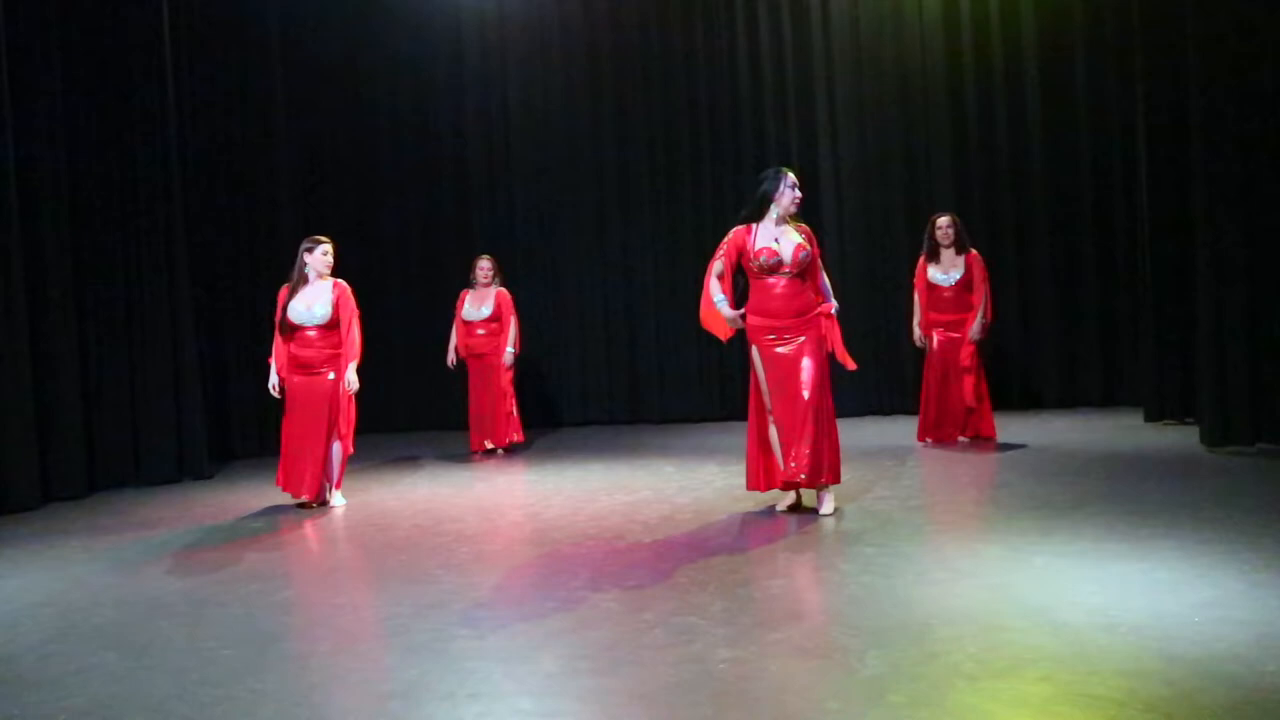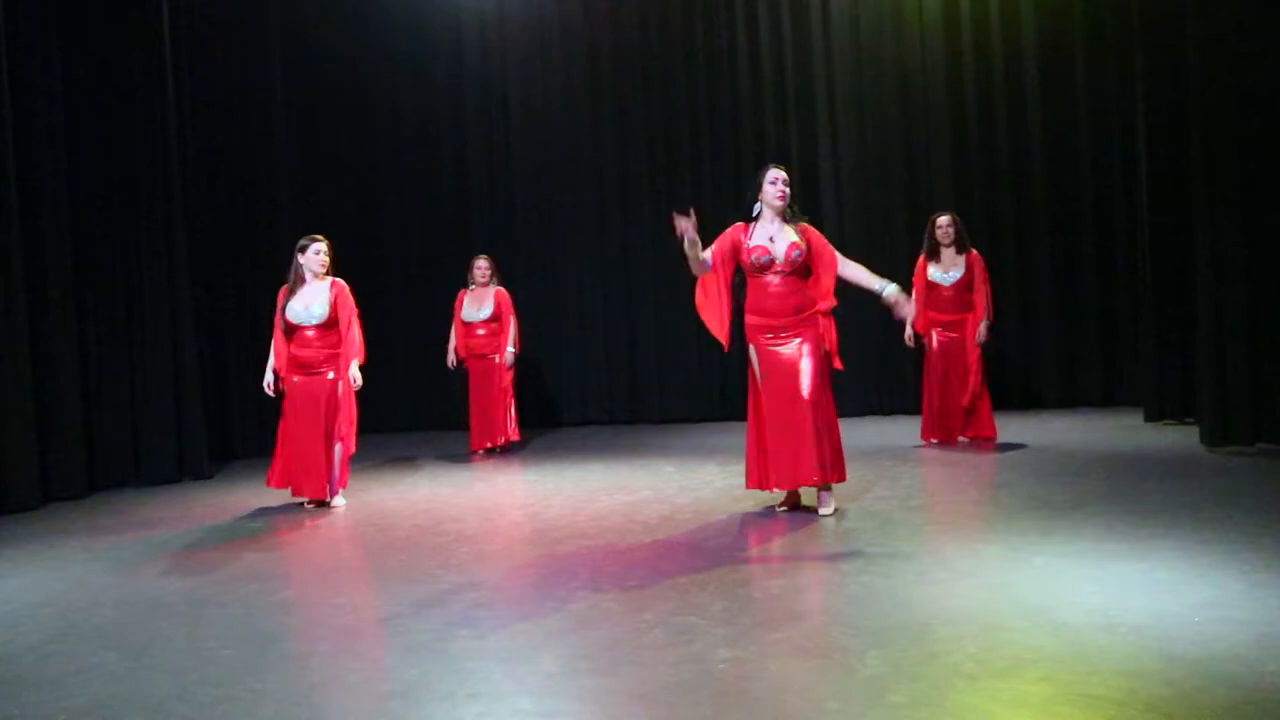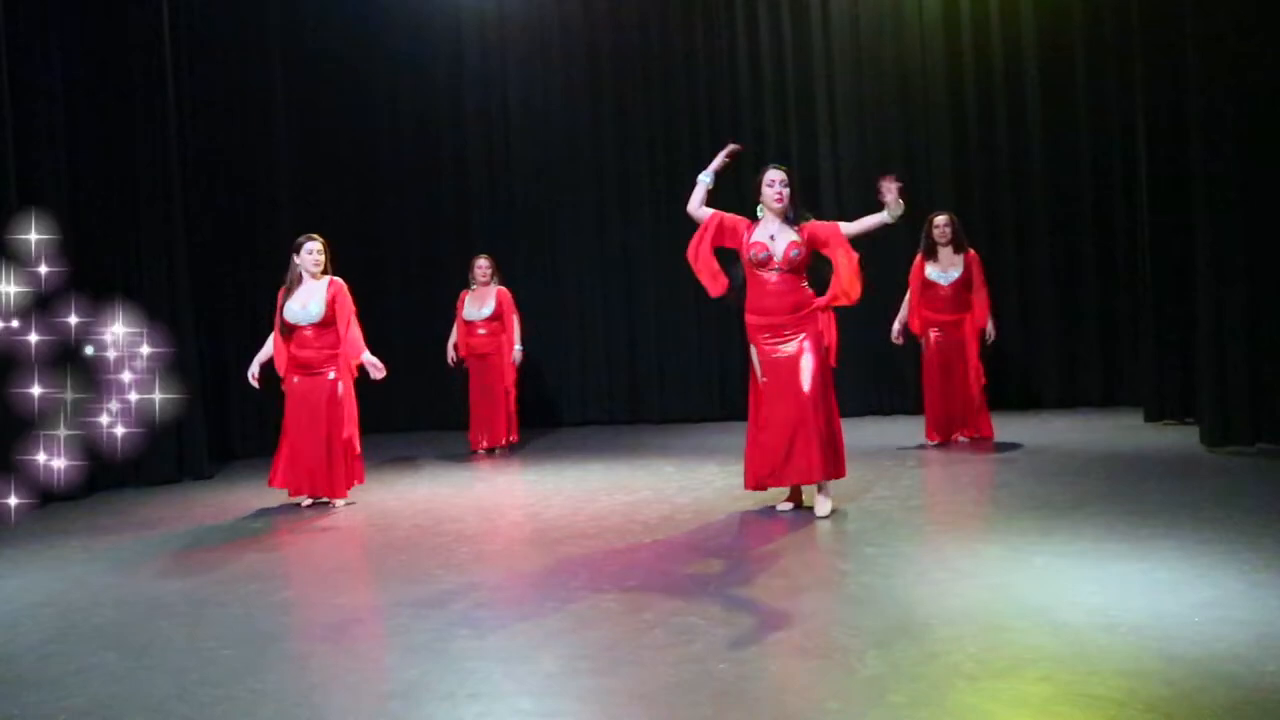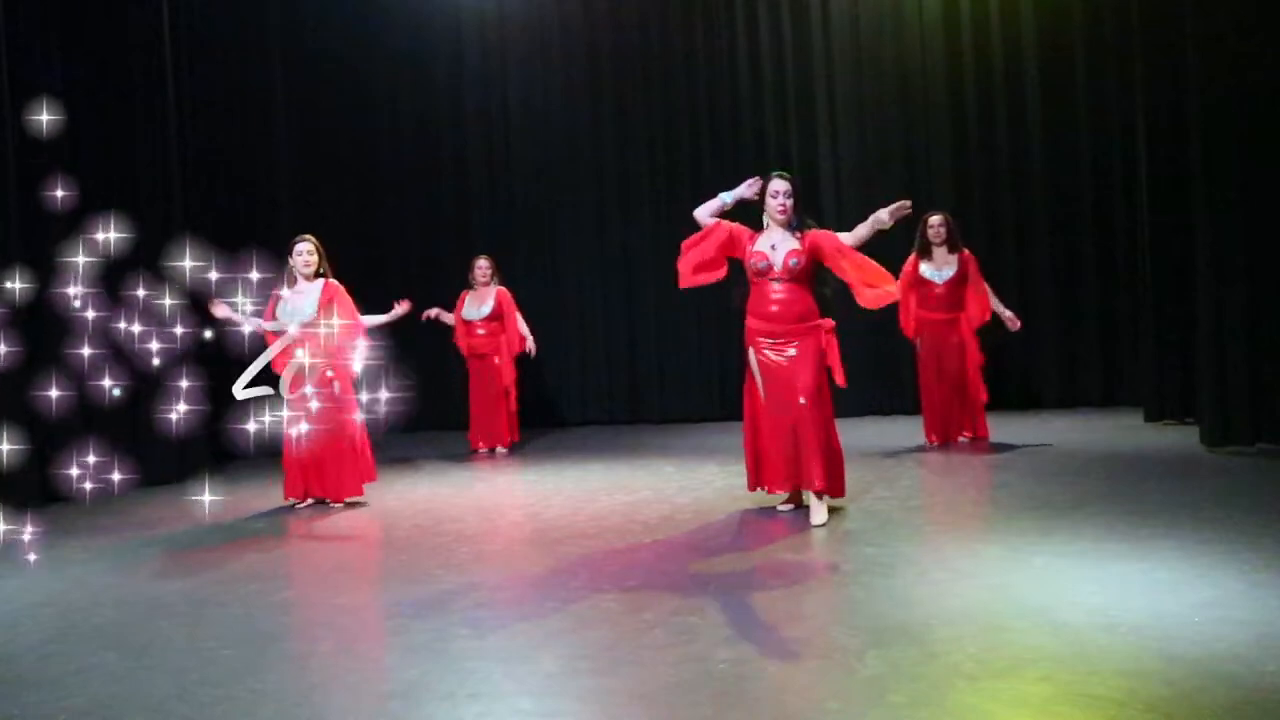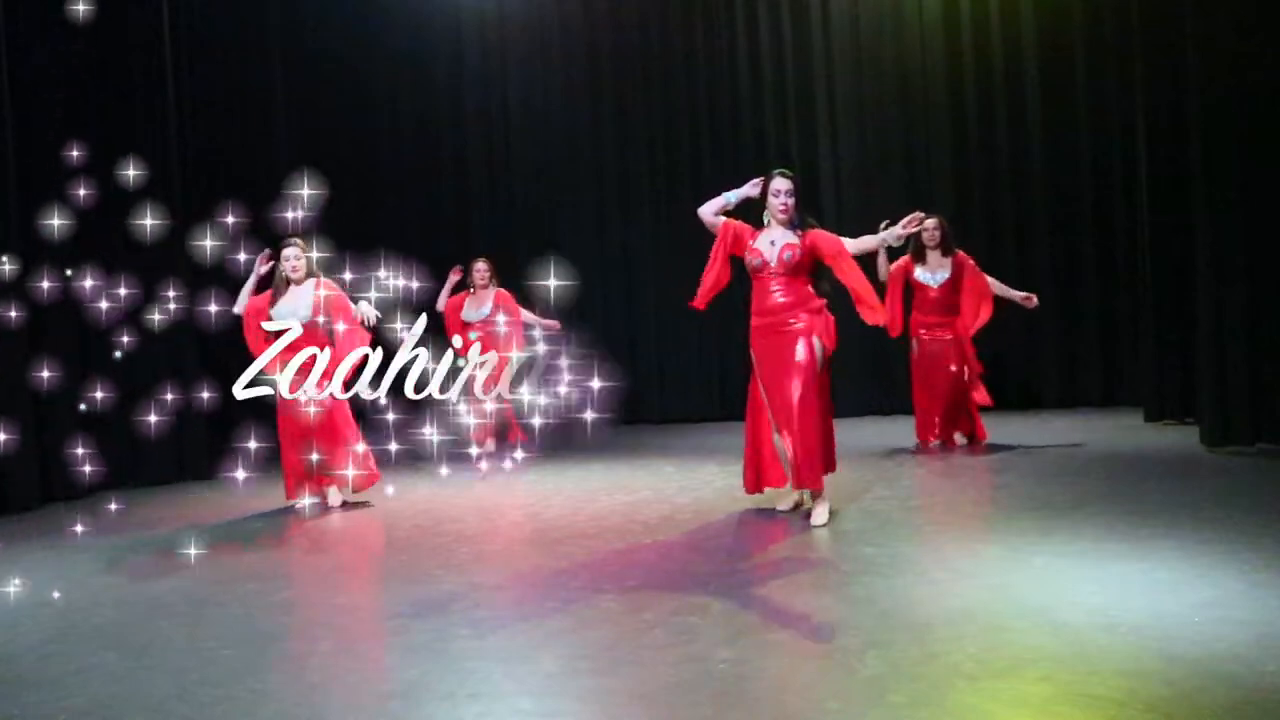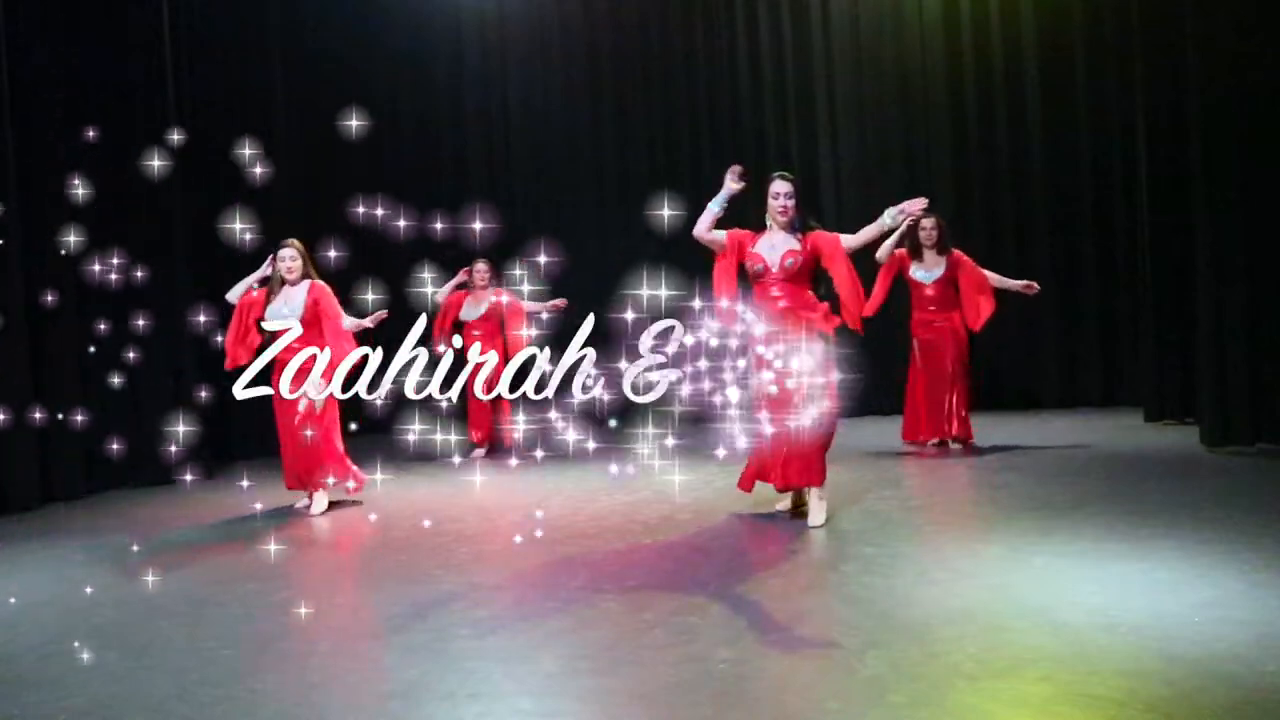
dt=0.2s
person 1, frame 1
left shoulder: (803, 233)
right shoulder: (741, 235)
left elbow: (819, 280)
right elbow: (714, 275)
left wrist: (831, 314)
right wrist: (724, 308)
left hip: (805, 329)
right hip: (764, 333)
left knee: (810, 403)
right knee: (773, 409)
left ankle: (822, 485)
right ankle: (790, 487)
person 1, frame 2
left shoulder: (803, 233)
right shoulder: (740, 234)
left elbow: (843, 265)
right elbow: (703, 266)
left wrist: (885, 288)
right wrist: (692, 243)
left hip: (802, 328)
right hip: (762, 332)
left knee: (810, 402)
right knee: (772, 408)
left ankle: (824, 485)
right ankle: (789, 487)
person 1, frame 3
left shoulder: (807, 231)
right shoulder: (742, 230)
left elbow: (852, 230)
right elbow: (695, 209)
left wrist: (888, 213)
right wrist: (713, 170)
left hip: (804, 326)
right hip: (763, 332)
left knee: (810, 400)
right knee: (773, 407)
left ankle: (821, 484)
right ankle: (792, 485)
person 1, frame 4
left shoulder: (809, 239)
right shoulder: (744, 239)
left elbow: (851, 240)
right elbow: (700, 215)
left wrist: (878, 220)
right wrist: (737, 195)
left hip: (804, 336)
right hip: (762, 338)
left knee: (807, 410)
right knee: (770, 413)
left ankle: (819, 494)
right ankle: (791, 488)
person 1, frame 5
left shoulder: (810, 238)
right shoulder: (746, 236)
left elbow: (854, 246)
right elbow: (705, 213)
left wrist: (889, 235)
right wrist: (741, 193)
left hip: (803, 330)
right hip: (763, 334)
left knee: (803, 405)
right knee: (773, 411)
left ankle: (818, 494)
right ankle: (797, 487)
person 1, frame 6
left shoulder: (811, 242)
right shoulder: (747, 242)
left elbow: (858, 238)
right elbow: (701, 234)
left wrist: (893, 216)
right wrist: (725, 194)
left hip: (804, 333)
right hip: (768, 339)
left knee: (804, 409)
right knee: (776, 415)
left ankle: (814, 493)
right ankle: (796, 491)
person 2, frame 1
left shoulder: (339, 289)
right shoulder: (287, 292)
left elbow: (350, 332)
right elbow: (280, 335)
left wrist: (351, 368)
right wrist: (274, 370)
left hip: (331, 371)
right hip: (298, 373)
left knee: (333, 429)
right knee: (302, 432)
left ankle: (334, 490)
right ankle: (312, 490)
person 2, frame 2
left shoulder: (338, 287)
right shoulder: (287, 292)
left elbow: (350, 330)
right elbow: (279, 334)
left wrist: (354, 365)
right wrist: (270, 369)
left hip: (332, 370)
right hip: (298, 373)
left knee: (334, 429)
right knee: (301, 431)
left ankle: (335, 489)
right ankle: (313, 490)
person 2, frame 3
left shoulder: (335, 286)
right shoulder: (286, 292)
left elbow: (349, 327)
right elbow: (278, 333)
left wrist: (365, 355)
right wrist: (257, 360)
left hip: (331, 370)
right hip: (297, 372)
left knee: (334, 429)
right knee: (301, 431)
left ankle: (337, 490)
right ankle: (311, 488)
person 2, frame 4
left shoulder: (330, 288)
right shoulder: (282, 293)
left elbow: (354, 321)
right elbow: (270, 326)
left wrist: (387, 317)
right wrist: (233, 317)
left hip: (328, 370)
right hip: (296, 373)
left knee: (334, 429)
right knee: (300, 431)
left ankle: (338, 491)
right ankle: (310, 489)
person 2, frame 5
left shoulder: (323, 287)
right shoulder: (275, 296)
left elbow: (349, 313)
right elbow: (241, 310)
left wrist: (363, 310)
right wrist: (255, 276)
left hip: (319, 371)
right hip: (288, 374)
left knee: (325, 427)
right knee: (293, 431)
left ankle: (333, 485)
right ankle: (308, 489)
person 2, frame 6
left shoulder: (317, 288)
right shoulder: (270, 295)
left elbow: (341, 322)
right elbow: (232, 298)
left wrist: (363, 322)
right wrist: (260, 274)
left hip: (313, 368)
right hip: (284, 372)
left knee: (310, 425)
right knee: (291, 432)
left ankle: (320, 488)
right ankle: (308, 489)
person 3, frame 1
left shoulder: (971, 257)
right shoulder: (926, 261)
left elbow: (981, 292)
right elbow: (919, 295)
left wrist: (979, 321)
right wrist: (916, 324)
left hip: (965, 326)
right hip: (936, 327)
left knee: (966, 377)
right knee: (937, 378)
left ankle: (967, 430)
right ankle: (938, 432)
person 3, frame 2
left shoulder: (972, 257)
right shoulder: (925, 260)
left elbow: (981, 292)
right elbow: (917, 294)
left wrist: (984, 322)
right wrist: (909, 324)
left hip: (964, 325)
right hip: (936, 327)
left knee: (965, 377)
right knee: (938, 378)
left ankle: (967, 430)
right ankle: (939, 432)
person 3, frame 3
left shoulder: (969, 257)
right shoulder: (923, 259)
left elbow: (980, 292)
right elbow: (913, 293)
left wrist: (989, 320)
right wrist: (898, 321)
left hip: (962, 325)
right hip: (932, 327)
left knee: (963, 377)
right knee: (936, 379)
left ankle: (967, 430)
right ankle: (939, 433)
person 3, frame 4
left shoulder: (963, 257)
right shoulder: (917, 259)
left elbow: (980, 288)
right elbow: (901, 286)
left wrist: (1003, 311)
left hip: (957, 325)
right hip: (927, 327)
left knee: (961, 377)
right knee: (933, 380)
left ankle: (966, 429)
right ankle: (938, 434)
person 3, frame 5
left shoulder: (957, 259)
right shoulder: (909, 262)
left elbow: (984, 281)
right elbow: (884, 275)
left wrist: (1017, 295)
right wrist: (884, 245)
left hip: (951, 328)
right hip: (922, 329)
left knee: (954, 376)
right knee: (927, 381)
left ankle: (960, 428)
right ankle: (934, 434)
person 3, frame 6
left shoulder: (953, 257)
right shoulder: (906, 258)
left elbow: (983, 276)
right elbow: (881, 257)
left wrist: (1015, 285)
right wrist: (901, 230)
left hip: (950, 326)
right hip: (922, 327)
left knee: (951, 376)
right knee: (924, 379)
left ankle: (954, 432)
right ankle: (932, 432)
person 4, frame 1
left shoulder: (501, 294)
right shoulder: (465, 296)
left elbow: (511, 322)
right elbow: (457, 324)
left wrist: (510, 349)
right wrist: (451, 348)
left hip: (496, 352)
right hip: (474, 354)
left knee: (499, 395)
right knee: (478, 398)
left ankle: (501, 442)
right ankle: (482, 443)
person 4, frame 2
left shoulder: (500, 293)
right shoulder: (463, 296)
left elbow: (510, 322)
right elbow: (456, 325)
left wrist: (510, 348)
right wrist: (451, 349)
left hip: (497, 352)
right hip: (474, 354)
left knee: (498, 395)
right knee: (478, 397)
left ankle: (500, 441)
right ankle: (482, 442)
person 4, frame 3
left shoulder: (501, 292)
right shoulder: (465, 296)
left elbow: (512, 320)
right elbow: (458, 325)
left wrist: (517, 346)
right wrist: (450, 344)
left hip: (498, 351)
right hip: (474, 354)
left knee: (499, 395)
right knee: (479, 397)
left ankle: (502, 441)
right ankle: (483, 442)
person 4, frame 4
left shoulder: (500, 293)
right shoulder: (465, 296)
left elbow: (515, 316)
right elbow: (456, 320)
left wrist: (528, 337)
right wrist: (438, 312)
left hip: (497, 352)
right hip: (475, 354)
left knee: (500, 394)
right knee: (479, 397)
left ankle: (502, 441)
right ankle: (483, 441)
person 4, frame 5
left shoulder: (499, 295)
right shoulder: (464, 298)
left elbow: (518, 312)
right elbow: (442, 307)
left wrist: (542, 322)
right wrist: (449, 283)
left hip: (494, 351)
left knee: (491, 394)
right knee: (482, 395)
left ankle: (491, 438)
right ankle: (486, 438)
person 4, frame 6
left shoulder: (498, 295)
right shoulder: (463, 296)
left elbow: (521, 307)
right elbow: (439, 299)
left wrist: (546, 305)
right wrist: (457, 280)
left hip: (491, 350)
right hip: (472, 352)
left knee: (484, 393)
right knee: (476, 395)
left ankle: (483, 442)
right ankle: (482, 438)
